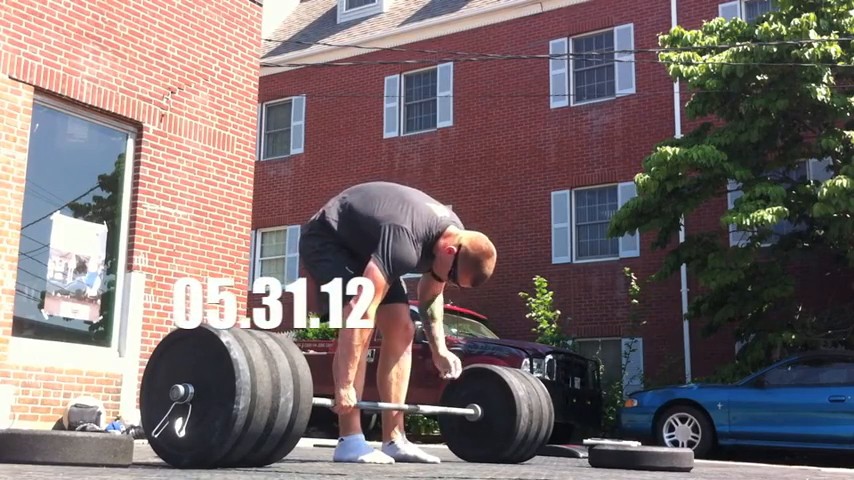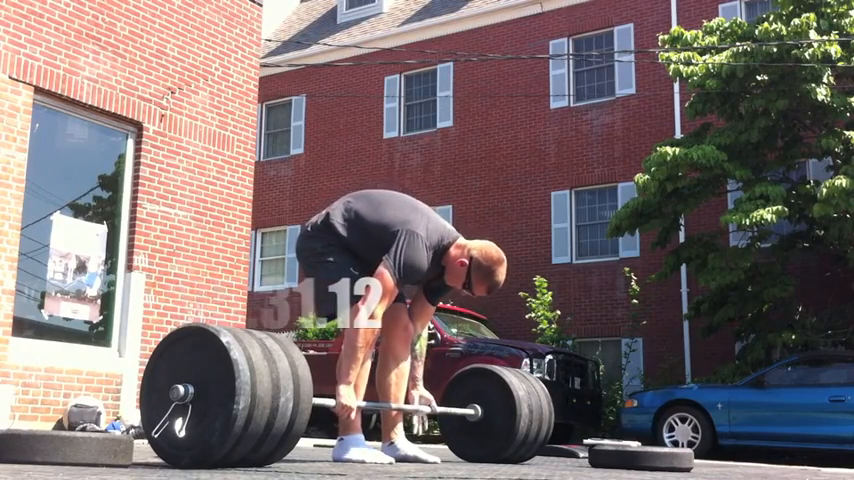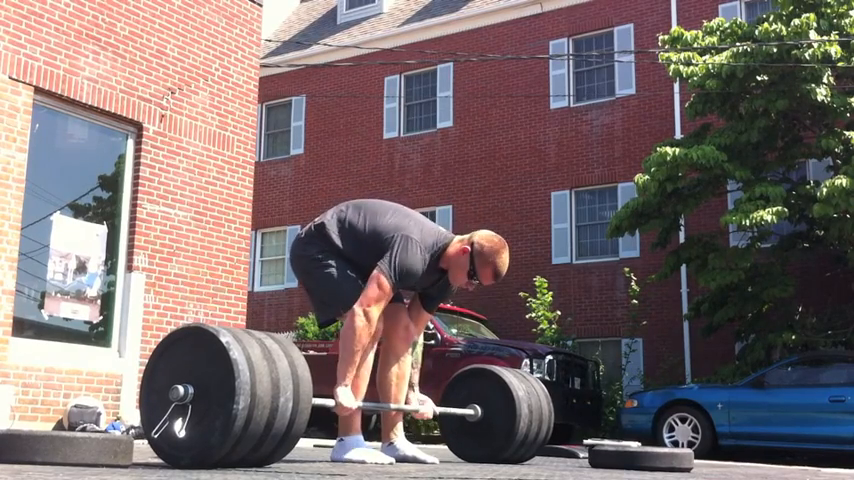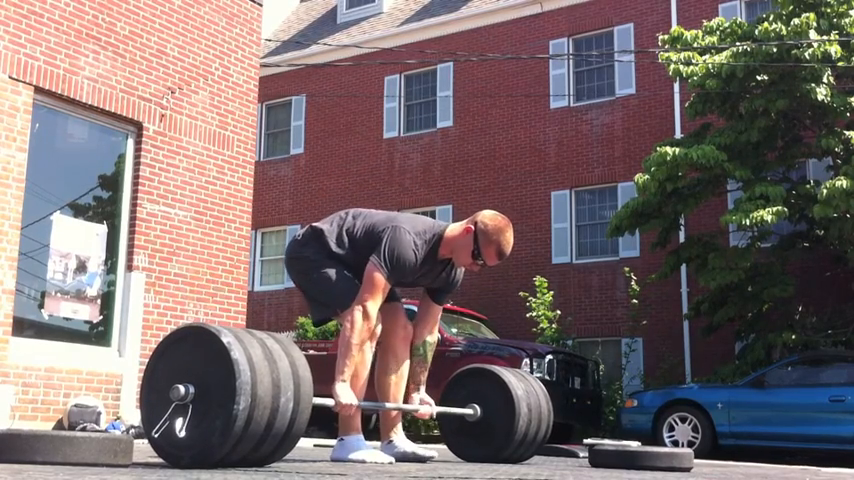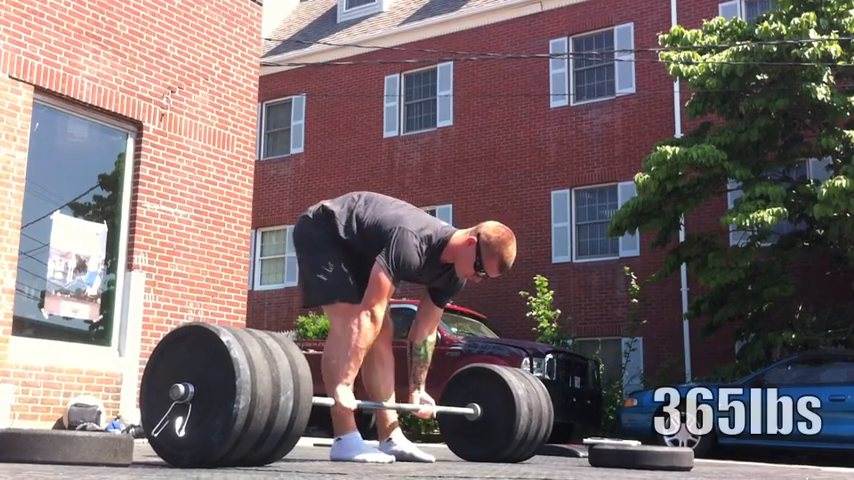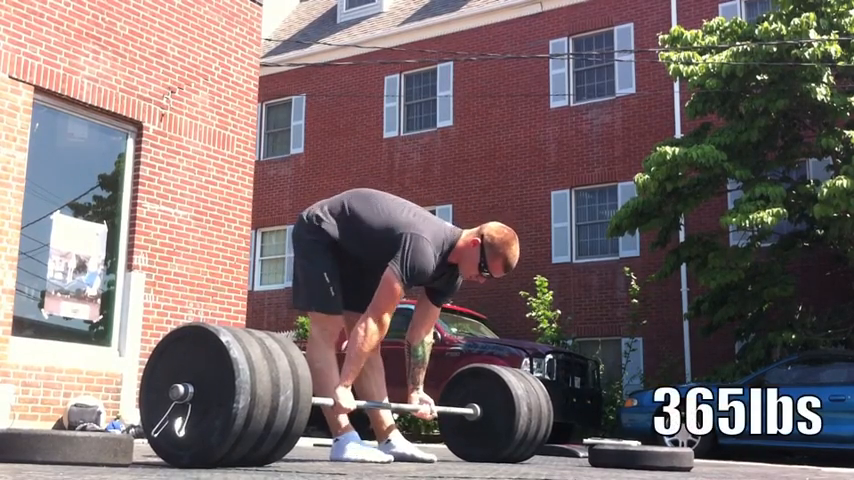
dt=0.5s
person 1, frame 1
left shoulder: (458, 238)
right shoulder: (404, 240)
left elbow: (429, 296)
right elbow: (361, 309)
left wrist: (439, 348)
right wrist: (344, 384)
left hip: (365, 246)
right hip: (327, 240)
left knee: (402, 331)
right knee: (361, 323)
left ankle: (394, 440)
right ankle: (350, 441)
person 1, frame 2
left shoulder: (446, 260)
right shoulder: (417, 249)
left elbow: (416, 326)
right elbow: (368, 310)
left wrist: (416, 386)
right wrist: (345, 385)
left hip: (361, 251)
right hip: (324, 242)
left knee: (400, 330)
right knee: (368, 324)
left ankle: (393, 441)
right ankle: (349, 441)
person 1, frame 3
left shoulder: (445, 274)
right shoulder: (413, 253)
left elbow: (413, 333)
right elbow: (363, 313)
left wrist: (412, 391)
right wrist: (343, 385)
left hip: (356, 256)
right hip: (318, 249)
left knee: (401, 330)
right knee: (372, 325)
left ankle: (393, 441)
right ankle: (349, 442)
person 1, frame 4
left shoulder: (451, 270)
right shoulder: (406, 242)
left elbow: (426, 331)
right elbow: (365, 309)
left wrist: (417, 390)
right wrist: (341, 382)
left hip: (353, 260)
right hip: (312, 253)
left knee: (401, 332)
right knee: (370, 326)
left ankle: (392, 440)
right ankle: (349, 441)
person 1, frame 5
left shoulder: (452, 272)
right shoulder: (410, 244)
left elbow: (425, 331)
right elbow: (369, 313)
left wrist: (417, 389)
right wrist: (344, 385)
left hip: (356, 246)
right hip: (320, 231)
left knee: (381, 333)
right knee: (348, 320)
left ankle: (391, 437)
right ankle: (345, 439)
person 1, frame 6
left shoulder: (450, 269)
right shoulder: (423, 252)
left elbow: (420, 333)
right elbow: (377, 320)
left wrist: (416, 390)
right wrist: (343, 386)
left hip: (355, 248)
right hip: (321, 232)
left knee: (365, 340)
right knee: (327, 330)
left ankle: (389, 438)
right ankle: (344, 441)
